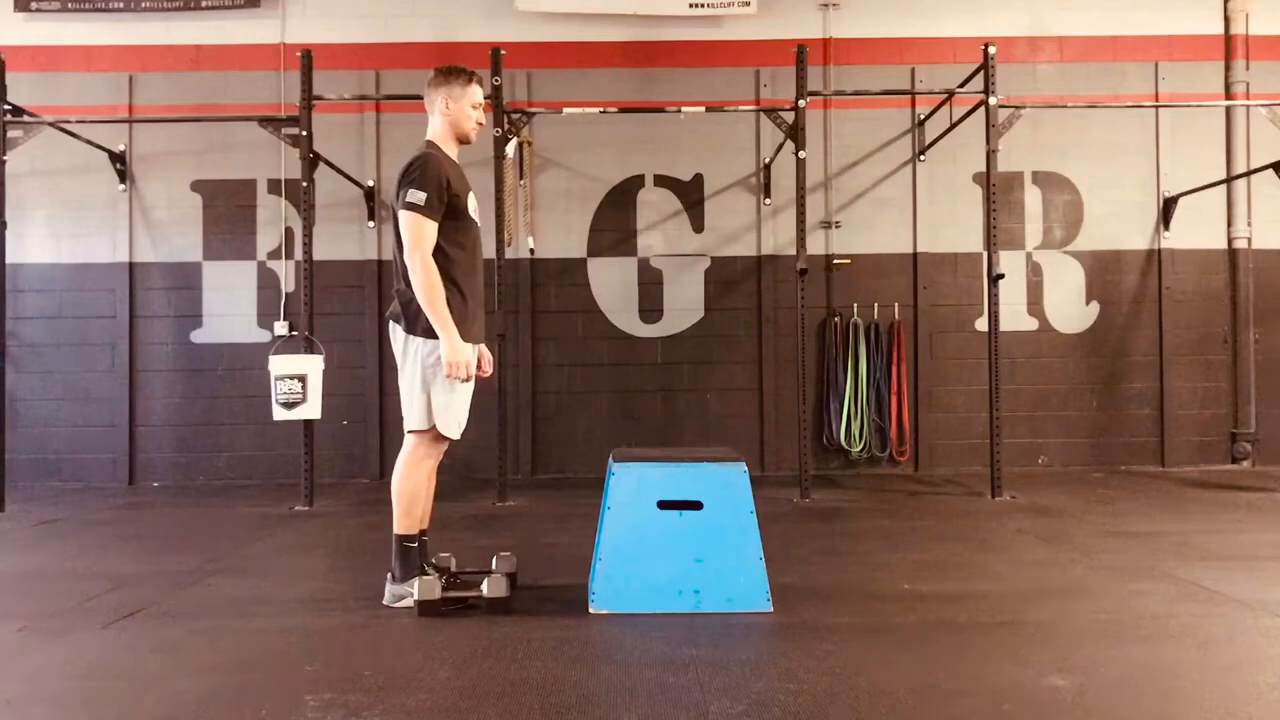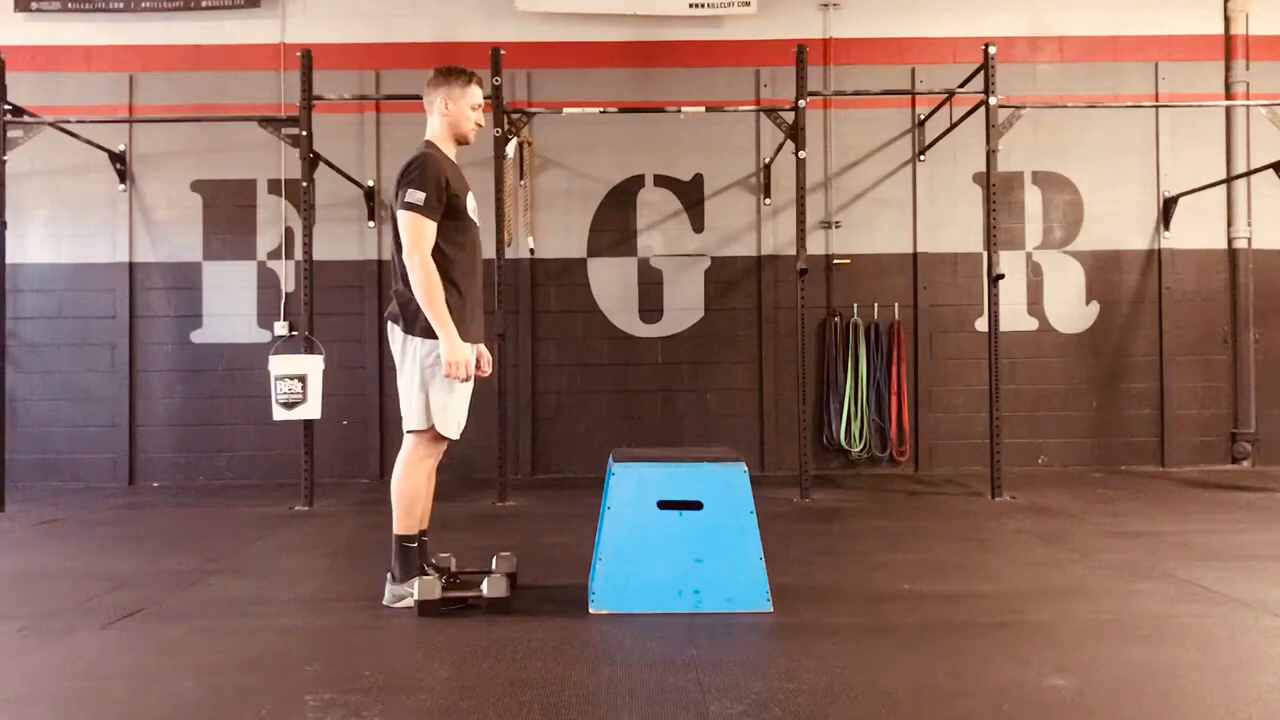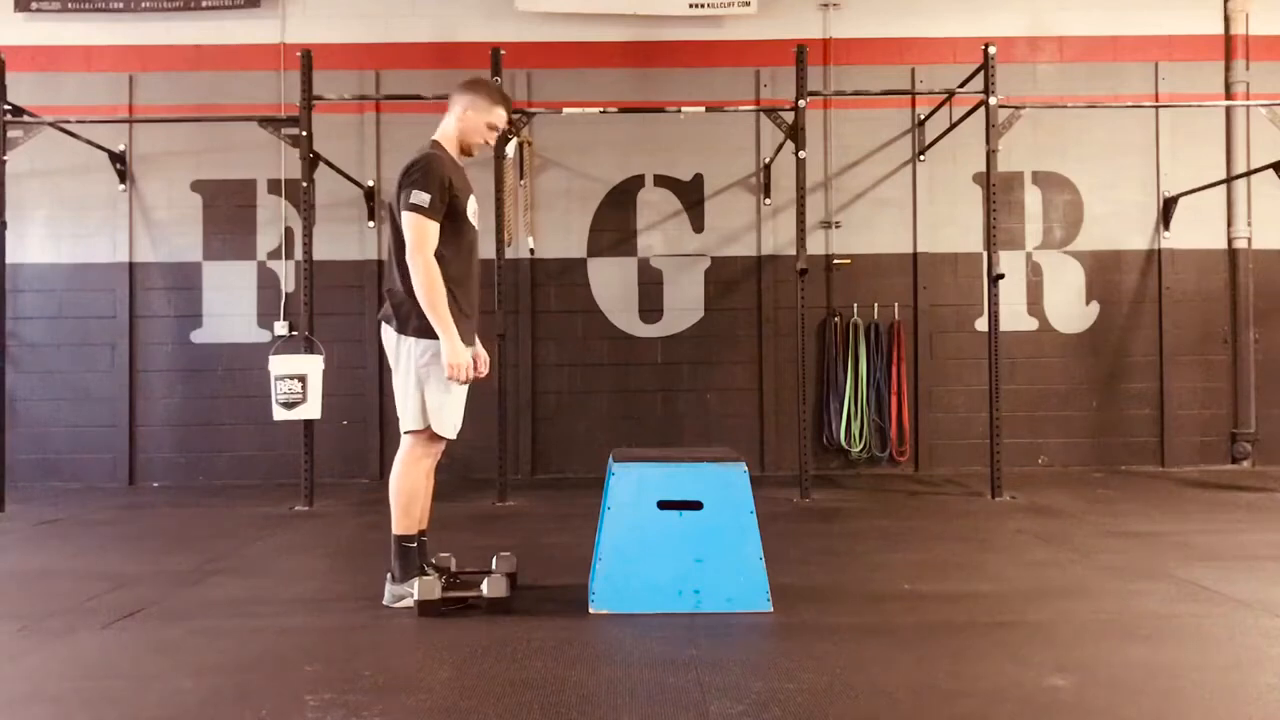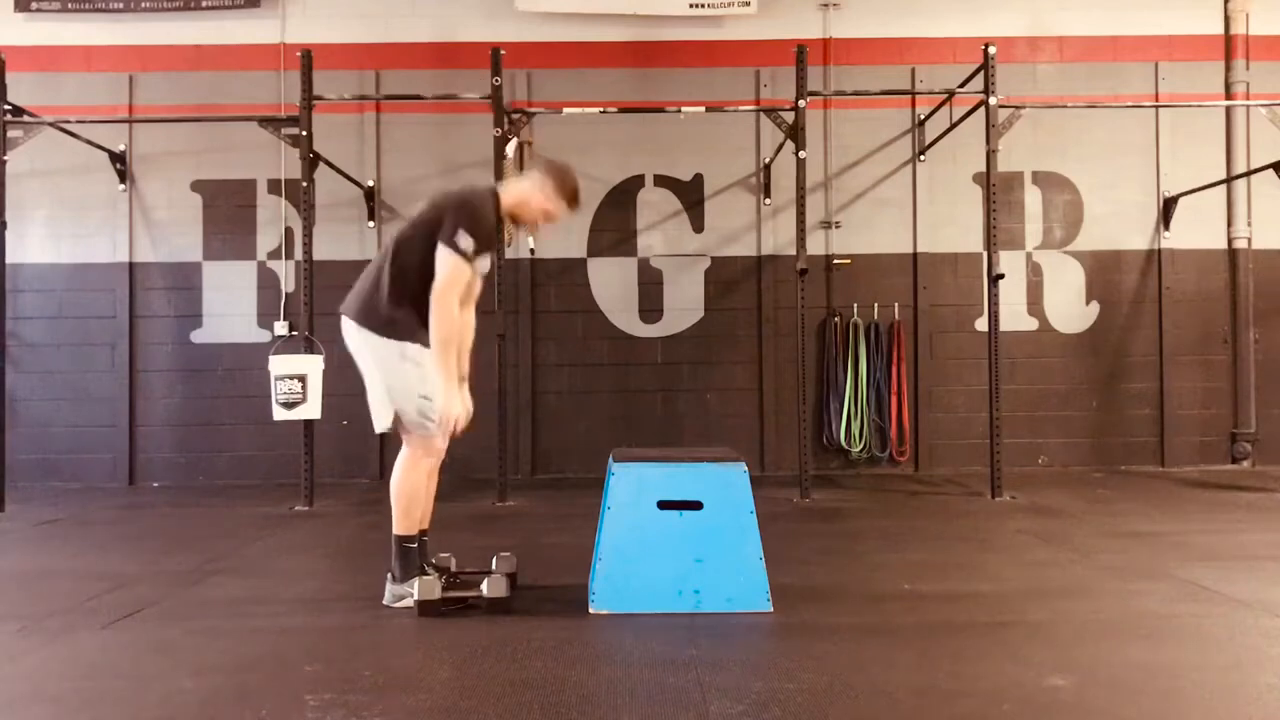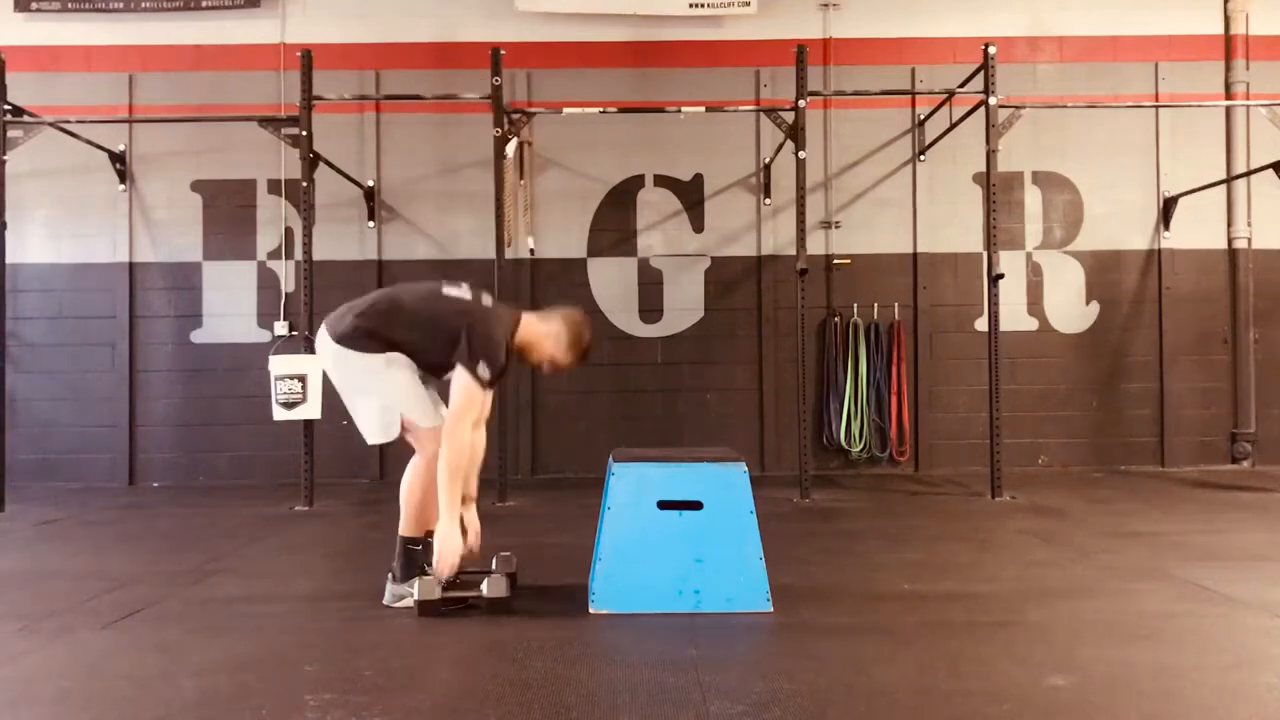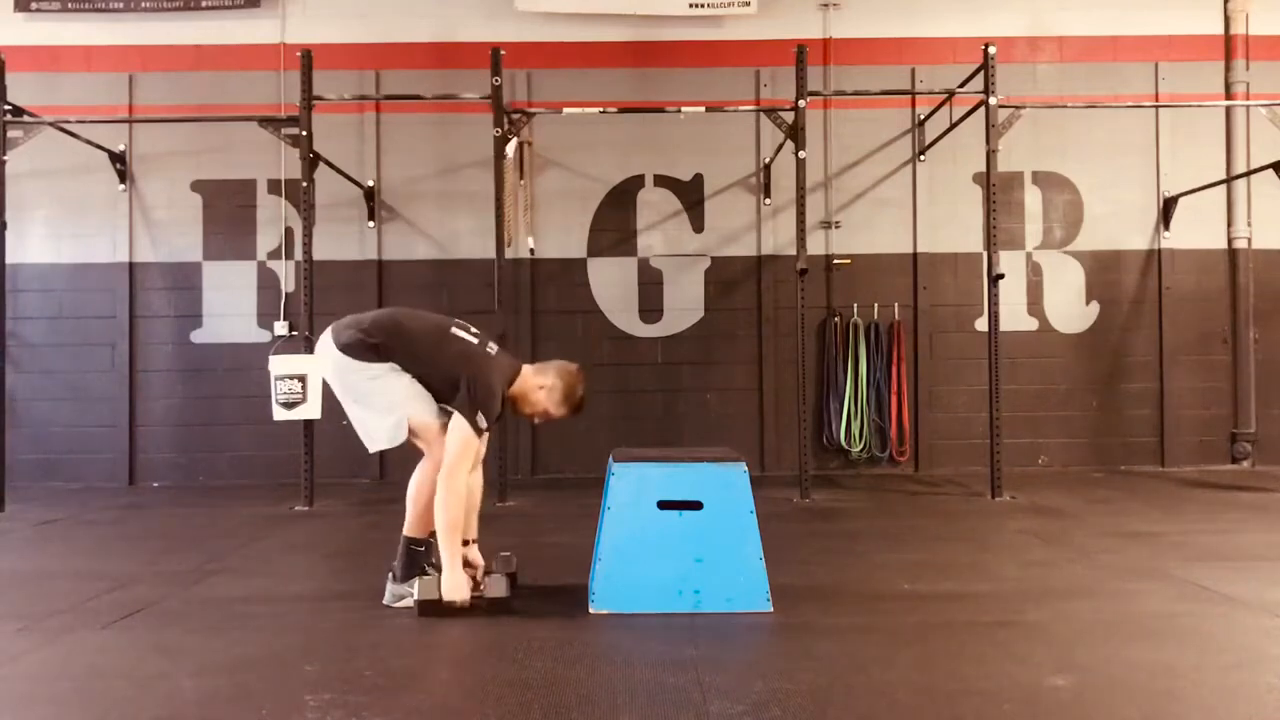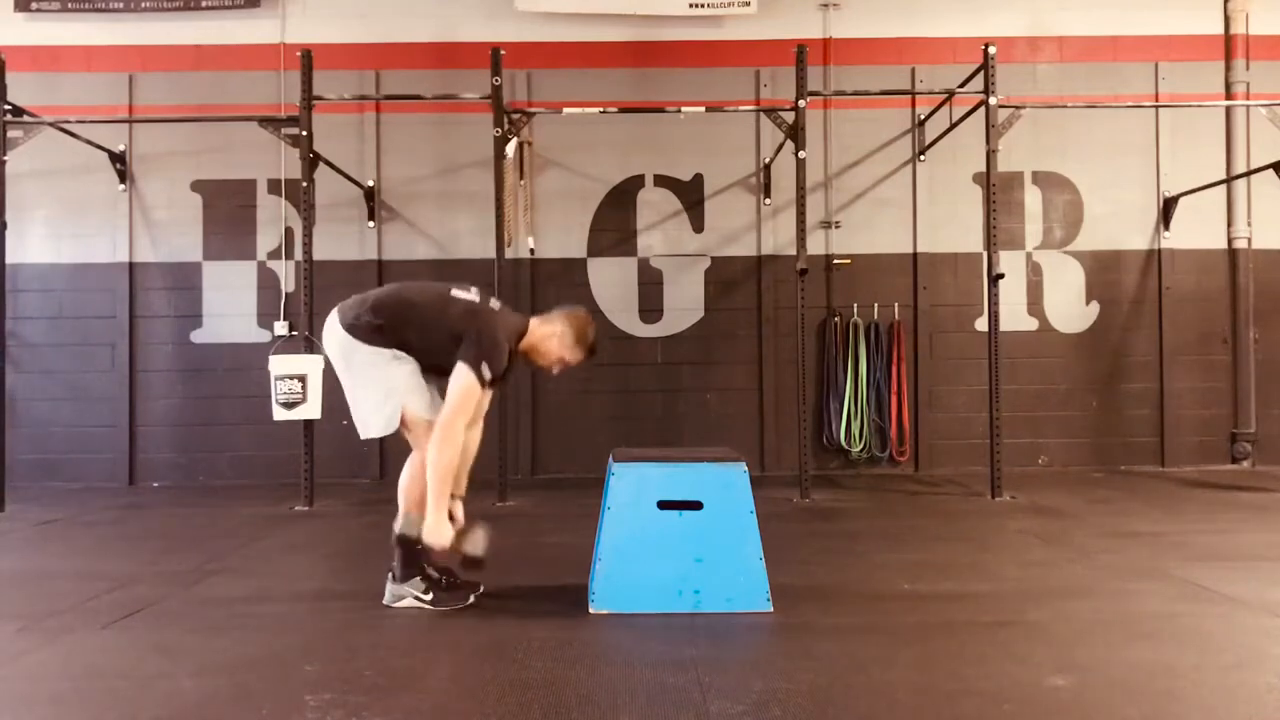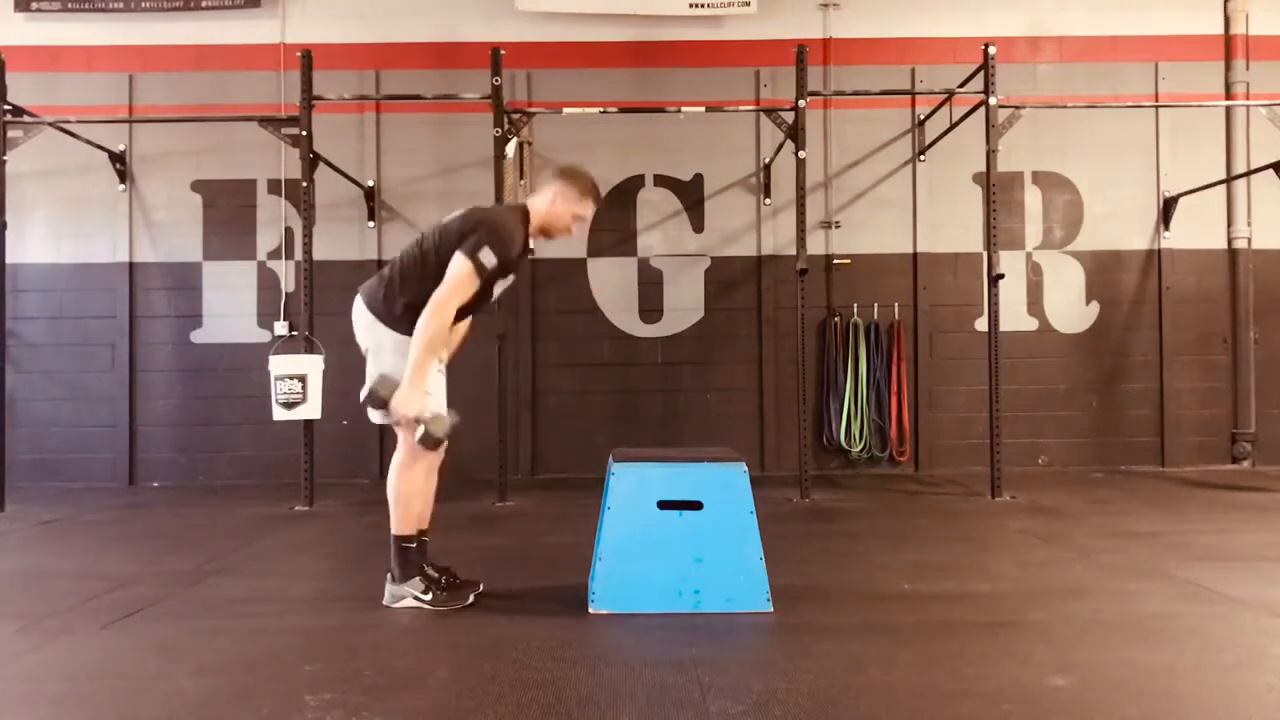
dt=0.3s
person 1, frame 1
left shoulder: (451, 172)
right shoulder: (426, 169)
right elbow: (418, 258)
left wrist: (473, 337)
right wrist: (449, 337)
left hip: (452, 334)
right hip: (433, 334)
left knee: (432, 445)
right knee: (424, 443)
left ankle: (418, 565)
right ankle: (403, 575)
person 1, frame 2
left shoulder: (449, 172)
right shoulder: (425, 168)
right elbow: (417, 258)
left wrist: (473, 338)
right wrist: (448, 337)
left hip: (451, 334)
right hip: (431, 334)
left knee: (432, 444)
right knee: (423, 443)
left ankle: (417, 564)
right ankle: (403, 575)
person 1, frame 3
left shoulder: (451, 173)
right shoulder: (428, 169)
right elbow: (419, 259)
left wrist: (471, 338)
right wrist: (450, 338)
left hip: (445, 333)
right hip: (425, 331)
left knee: (429, 444)
right knee: (422, 442)
left ankle: (417, 563)
right ankle: (404, 574)
person 1, frame 4
left shoulder: (487, 221)
right shoulder: (474, 213)
left elbow: (464, 307)
right elbow: (444, 301)
left wrist: (462, 384)
right wrist: (449, 387)
left hip: (397, 324)
right hip: (381, 324)
left knee: (431, 440)
right knee: (424, 441)
left ankle: (418, 564)
right ankle: (405, 576)
person 1, frame 5
left shoulder: (501, 336)
right shoulder: (489, 340)
left elbow: (474, 428)
right elbow: (458, 432)
left wrist: (468, 504)
right wrist: (447, 521)
left hip: (362, 341)
right hip: (355, 343)
left knee: (435, 441)
right knee: (434, 442)
left ankle: (421, 563)
right ankle: (407, 578)
person 1, frame 6
left shoulder: (497, 375)
right shoulder: (487, 385)
left elbow: (471, 468)
right elbow: (453, 475)
left wrist: (469, 543)
right wrist: (452, 568)
left hip: (359, 349)
right hip: (355, 353)
left knee: (443, 448)
right knee: (441, 450)
left ankle: (416, 564)
right ankle: (408, 577)
person 1, frame 7
left shoulder: (501, 337)
right shoulder: (493, 341)
left elbow: (471, 422)
right elbow: (450, 429)
left wrist: (456, 496)
right wrist: (436, 515)
left hip: (382, 337)
right hip: (362, 336)
left knee: (431, 443)
right knee: (428, 442)
left ankle: (416, 562)
right ankle: (406, 578)
person 1, frame 8
left shoulder: (512, 236)
right shoulder: (501, 233)
left elbow: (462, 311)
right elbow: (442, 305)
left wrist: (431, 371)
right wrist: (413, 385)
left hip: (408, 322)
right hip: (393, 319)
left knee: (428, 442)
right knee: (420, 442)
left ankle: (417, 565)
right ankle: (405, 577)
